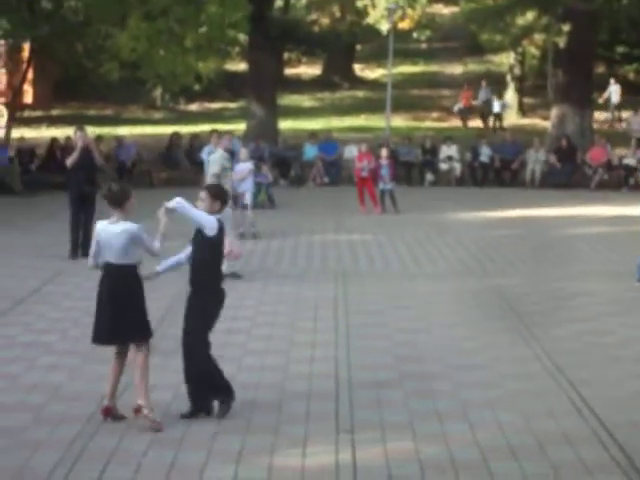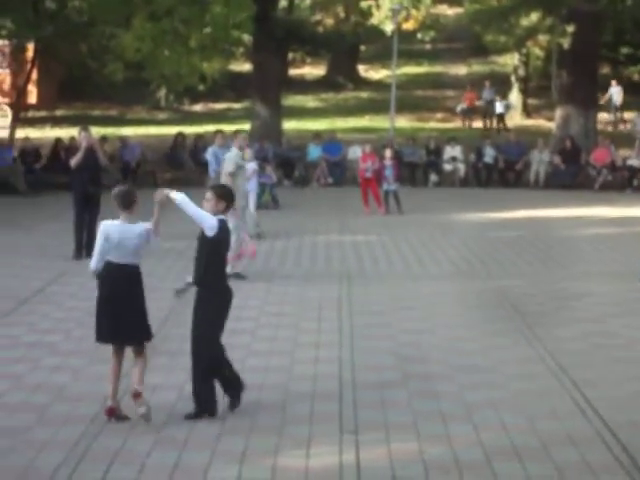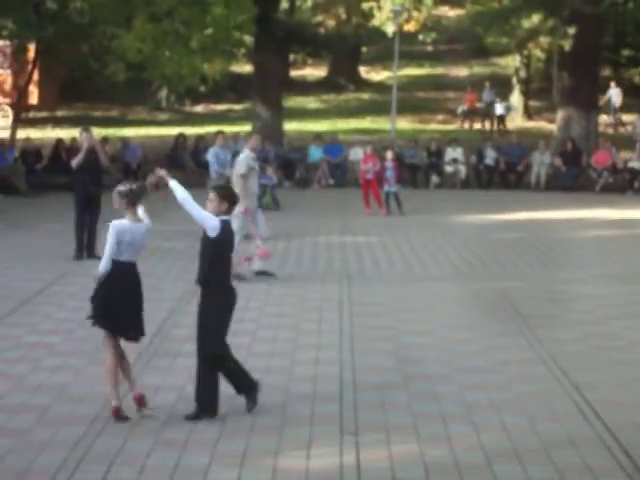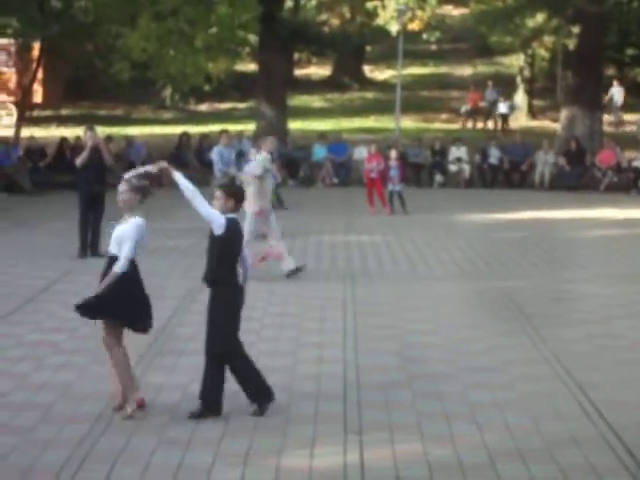
dt=0.1s
person 1, frame 1
left shoulder: (100, 227)
right shoulder: (133, 229)
left elbow: (94, 261)
right elbow: (156, 250)
right wrist: (162, 223)
left hip: (109, 286)
right hip: (130, 286)
left knee: (121, 349)
right knee: (142, 348)
left ankle: (110, 402)
right ankle: (143, 404)
person 1, frame 2
left shoulder: (106, 227)
right shoulder: (144, 229)
left elbow: (95, 266)
left wrist: (102, 278)
right wrist: (158, 207)
left hip: (110, 285)
right hip: (131, 285)
left knee: (117, 348)
right knee: (138, 347)
left ankle: (113, 402)
right ankle: (138, 389)
person 1, frame 3
left shoulder: (116, 226)
right shoulder: (145, 223)
left elbow: (105, 265)
right elbow: (142, 209)
left wrist: (99, 285)
right wrist: (143, 190)
left hip: (117, 283)
right hip: (130, 284)
left knee: (111, 344)
right knee: (116, 343)
left ankle: (116, 402)
right ankle: (134, 390)
person 1, frame 4
left shoulder: (136, 224)
right shoulder: (130, 218)
left elbow: (124, 263)
right elbow: (126, 178)
left wrist: (103, 287)
right wrist: (142, 172)
left hip: (122, 283)
right hip: (118, 281)
left knee: (111, 340)
right knee: (112, 338)
left ankle: (130, 395)
right ankle: (128, 394)
person 2, frame 1
left shoulder: (214, 225)
right shoulder: (204, 228)
left elbow: (184, 206)
right elbow: (188, 255)
left wrist: (170, 204)
right wrist: (159, 270)
left hip: (209, 295)
right hip: (199, 293)
left knee: (195, 346)
right knee: (191, 346)
left ankle: (222, 392)
right ankle: (200, 402)
person 2, frame 2
left shoulder: (215, 224)
right shoulder: (213, 228)
left elbow: (186, 203)
left wrist: (170, 193)
right wrist: (192, 281)
left hip: (215, 294)
right hip: (207, 292)
left knee: (208, 346)
right knee: (201, 346)
left ankle: (233, 387)
right ankle: (205, 404)
person 2, frame 3
left shoulder: (216, 225)
right shoulder: (223, 230)
left elbow: (188, 203)
left wrist: (169, 180)
left hip: (216, 296)
right hip: (215, 293)
left knee: (213, 348)
right knee: (206, 348)
left ankle: (247, 386)
right ankle: (206, 405)
person 2, frame 4
left shoulder: (222, 223)
right shoulder: (233, 227)
left elbow: (195, 198)
right elbow: (243, 263)
left wrist: (173, 172)
right wrist: (240, 288)
left hip: (225, 293)
right hip: (225, 291)
left knee: (227, 346)
right knee: (215, 346)
left ankle: (260, 394)
right ankle: (210, 404)
person 3, frame 1
left shoulder: (225, 157)
right shoulder: (217, 158)
right elbow: (211, 180)
left knee: (225, 234)
right knee: (227, 234)
right ankle: (225, 269)
person 3, frame 2
left shoulder: (238, 156)
right shoulder: (232, 156)
right elbow: (227, 179)
right wrist: (232, 201)
left hip: (240, 200)
right hip: (234, 201)
left knee: (242, 233)
right knee: (234, 234)
left ankle: (233, 265)
right ankle: (230, 269)
person 3, frame 3
left shoulder: (251, 158)
right shoulder: (244, 159)
right elbow: (238, 181)
right wrist: (244, 203)
left hip: (252, 203)
right hip: (244, 203)
right knee: (238, 236)
left ankle: (258, 267)
person 3, frame 4
left shoulder: (266, 160)
right shoulder: (260, 160)
right elbow: (254, 182)
right wrist: (257, 204)
left hip: (265, 205)
right hip: (257, 205)
left knee: (275, 235)
right knee: (248, 237)
left ankle: (289, 267)
person 4, frame 1
left shoulder: (91, 151)
right shoulder: (71, 150)
left elbow: (100, 163)
right elbow: (69, 164)
left wrist: (93, 147)
right wrist: (79, 148)
left hip: (90, 189)
right hip: (75, 189)
left knee: (88, 220)
right knee: (75, 219)
left ankle: (86, 249)
right ankle: (74, 249)
person 4, frame 2
left shoulder: (95, 151)
right shoulder: (75, 150)
left elbow: (104, 163)
right elbow: (73, 164)
left wrist: (97, 147)
right wrist: (83, 148)
left hip: (94, 189)
right hip: (80, 190)
left knee: (92, 220)
right knee: (79, 219)
left ankle: (90, 249)
right ankle: (78, 250)
person 4, frame 3
left shoulder: (97, 151)
right shoulder: (76, 151)
left elbow: (105, 164)
right elbow: (74, 165)
left wrist: (98, 148)
right wrist: (84, 149)
left hip: (95, 190)
right hip: (81, 190)
left knee: (93, 221)
right knee: (80, 220)
left ankle: (90, 250)
right ankle: (79, 250)
person 4, frame 4
left shoulder: (101, 150)
right shoulder: (80, 150)
left elbow: (109, 163)
right elbow: (78, 163)
left wrist: (102, 147)
right wrist: (88, 147)
left hip: (99, 188)
right hip: (85, 189)
left knee: (97, 219)
right knee: (84, 219)
left ankle: (94, 248)
right ankle: (83, 249)
